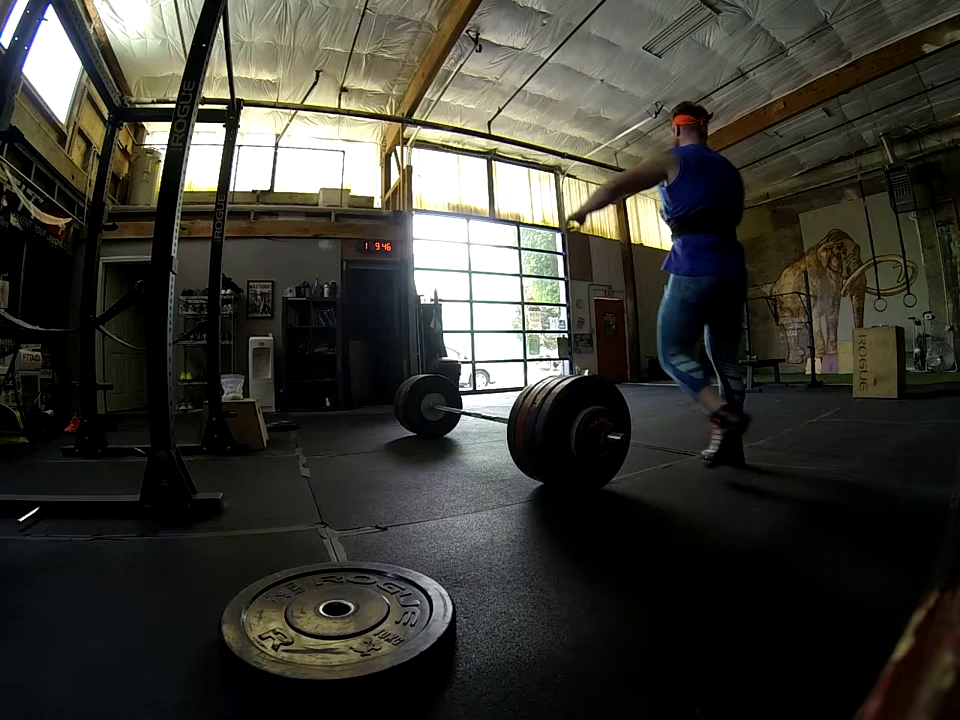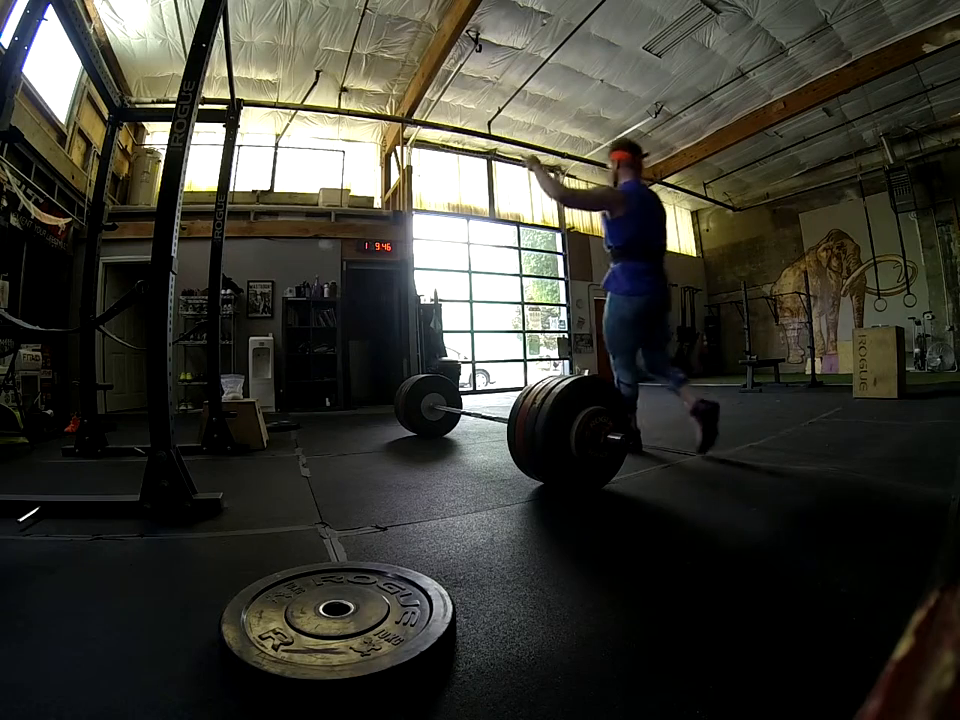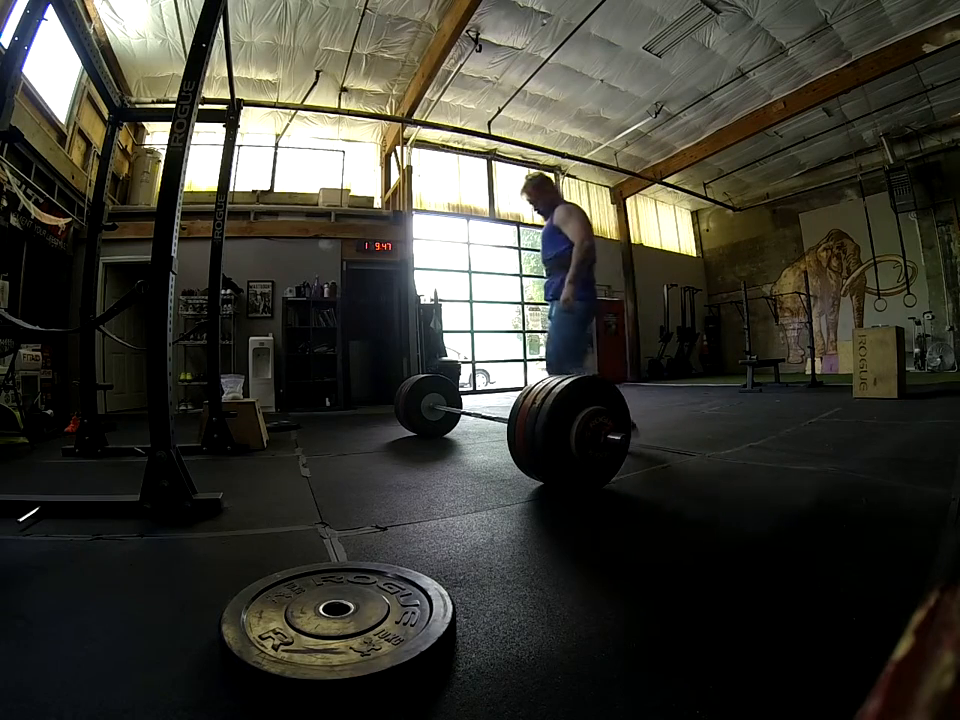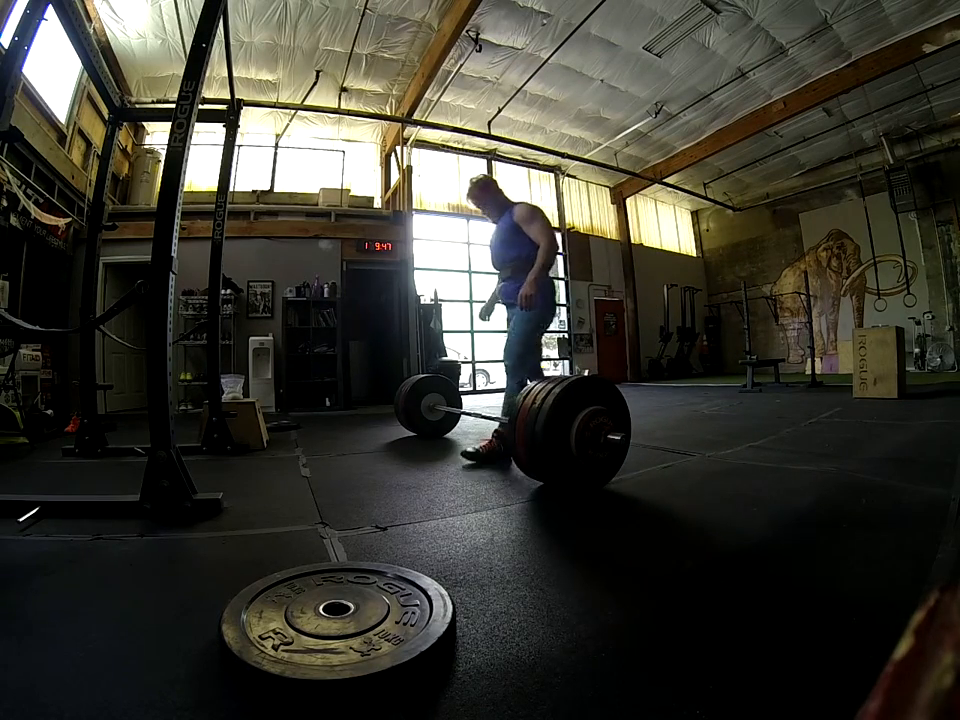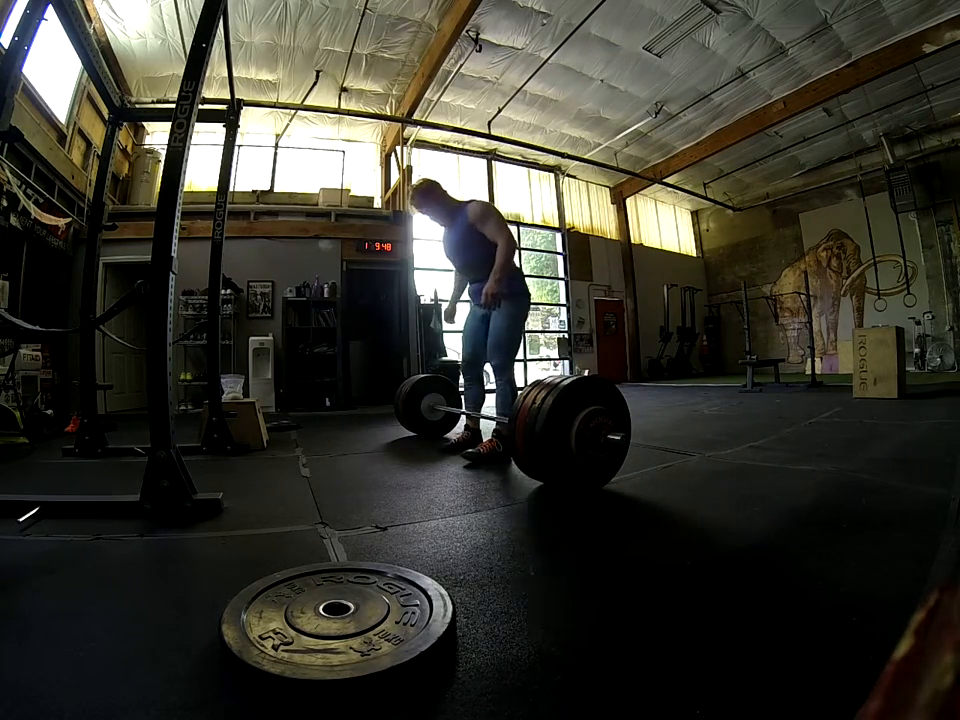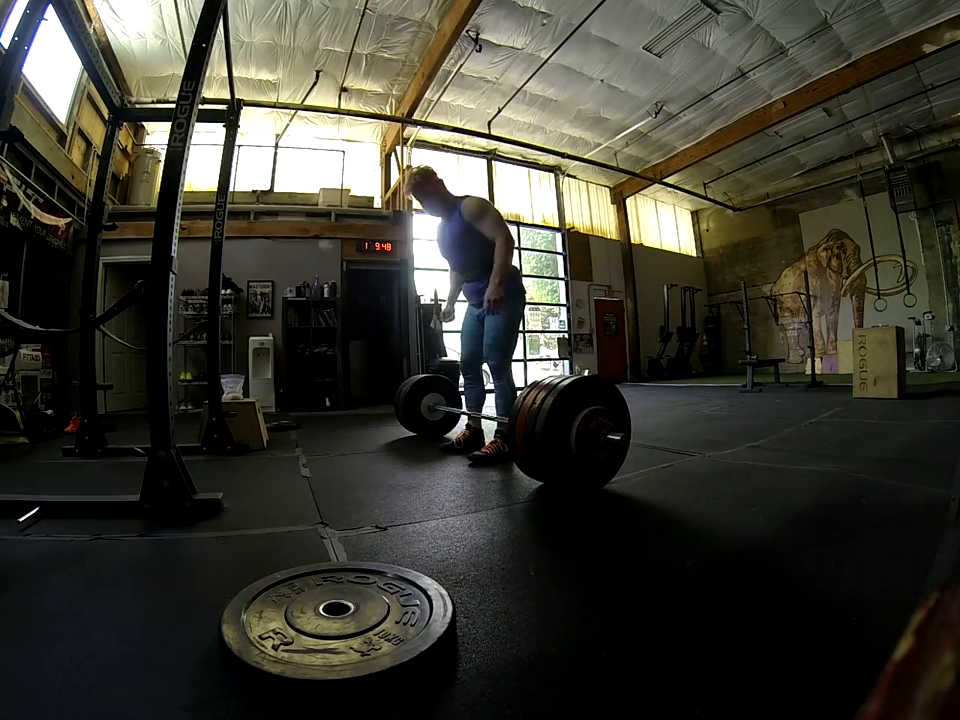
dt=0.5s
person 1, frame 1
left shoulder: (672, 161)
right shoulder: (728, 168)
left elbow: (617, 187)
left wrist: (582, 210)
left hip: (695, 266)
right hip: (732, 266)
left knee: (674, 350)
right knee: (726, 356)
left ankle: (723, 414)
right ankle: (731, 441)
person 1, frame 2
left shoulder: (617, 196)
right shoulder: (653, 201)
left elbow: (562, 195)
left wrist: (537, 169)
left hip: (628, 289)
right hip: (656, 288)
left knee: (624, 363)
right knee: (655, 361)
left ankle: (629, 432)
right ankle: (699, 407)
person 1, frame 3
left shoulder: (565, 211)
right shoulder: (556, 221)
left elbow: (584, 243)
left wrist: (569, 286)
left hip: (572, 297)
right hip: (561, 298)
left knee: (561, 364)
right knee: (559, 363)
person 1, frame 4
left shoulder: (523, 212)
right shoulder: (500, 228)
left elbow: (549, 244)
left wrist: (533, 281)
right wrist: (491, 301)
left hip: (533, 300)
right hip: (515, 303)
left knee: (514, 366)
right knee: (530, 368)
left ankle: (503, 439)
person 1, frame 5
left shoulder: (475, 211)
right shoulder: (448, 232)
left elbow: (506, 241)
left wrist: (495, 280)
right wrist: (452, 302)
left hip: (508, 295)
right hip: (480, 301)
left knee: (500, 364)
right knee: (470, 364)
left ankle: (501, 437)
right ankle: (471, 431)
person 1, frame 6
left shoulder: (472, 207)
right shoulder: (443, 228)
left elbow: (504, 239)
left wrist: (496, 284)
right wrist: (450, 302)
left hip: (502, 295)
right hip: (476, 301)
left knee: (497, 365)
right knee: (469, 364)
left ankle: (504, 439)
right ankle: (473, 431)
